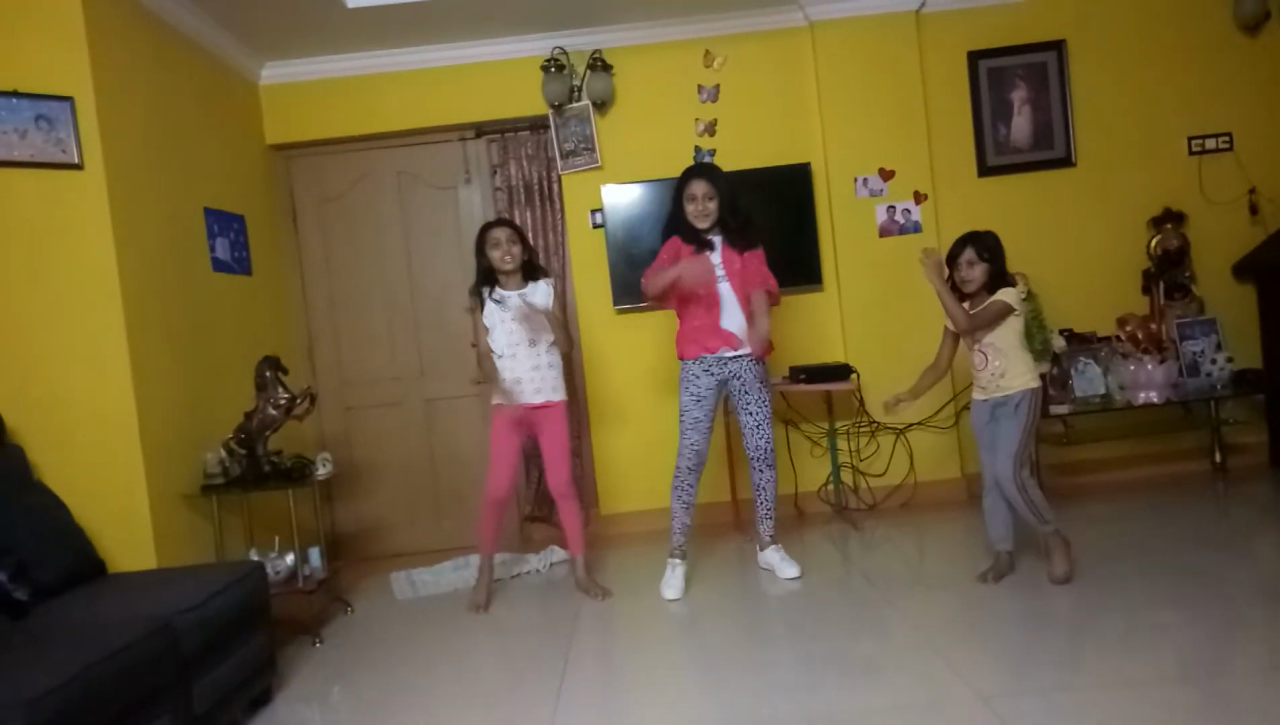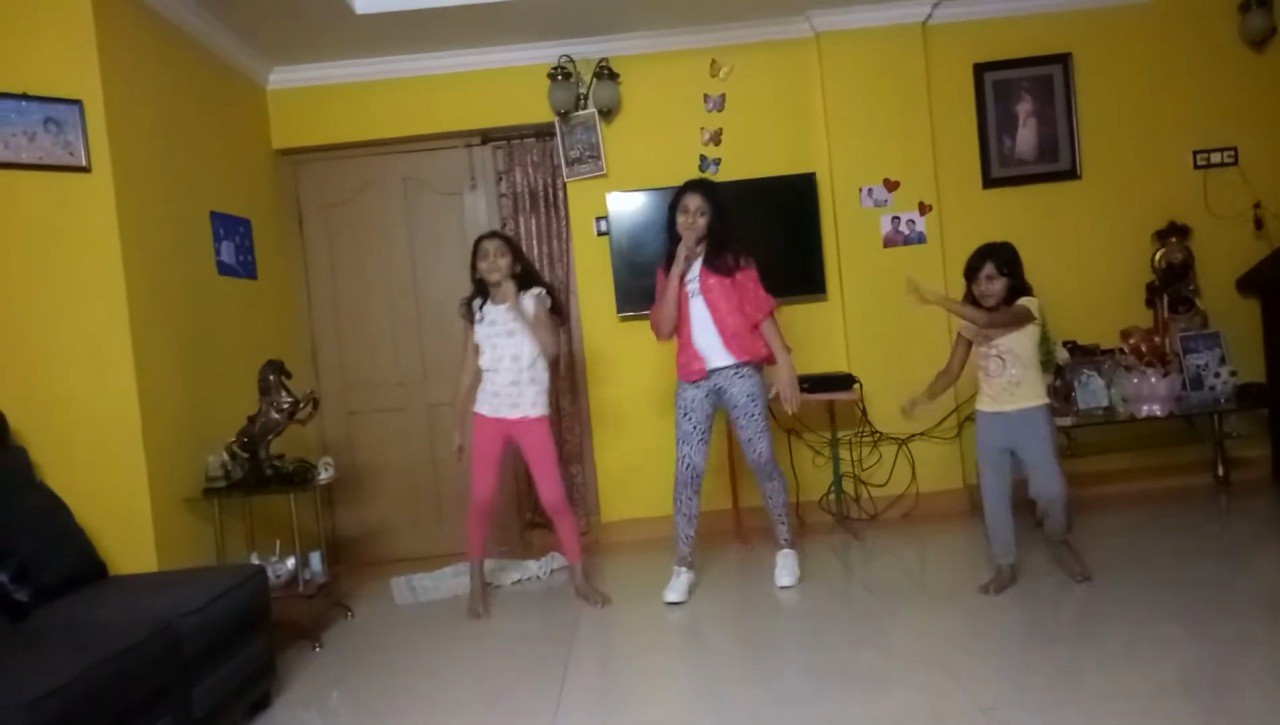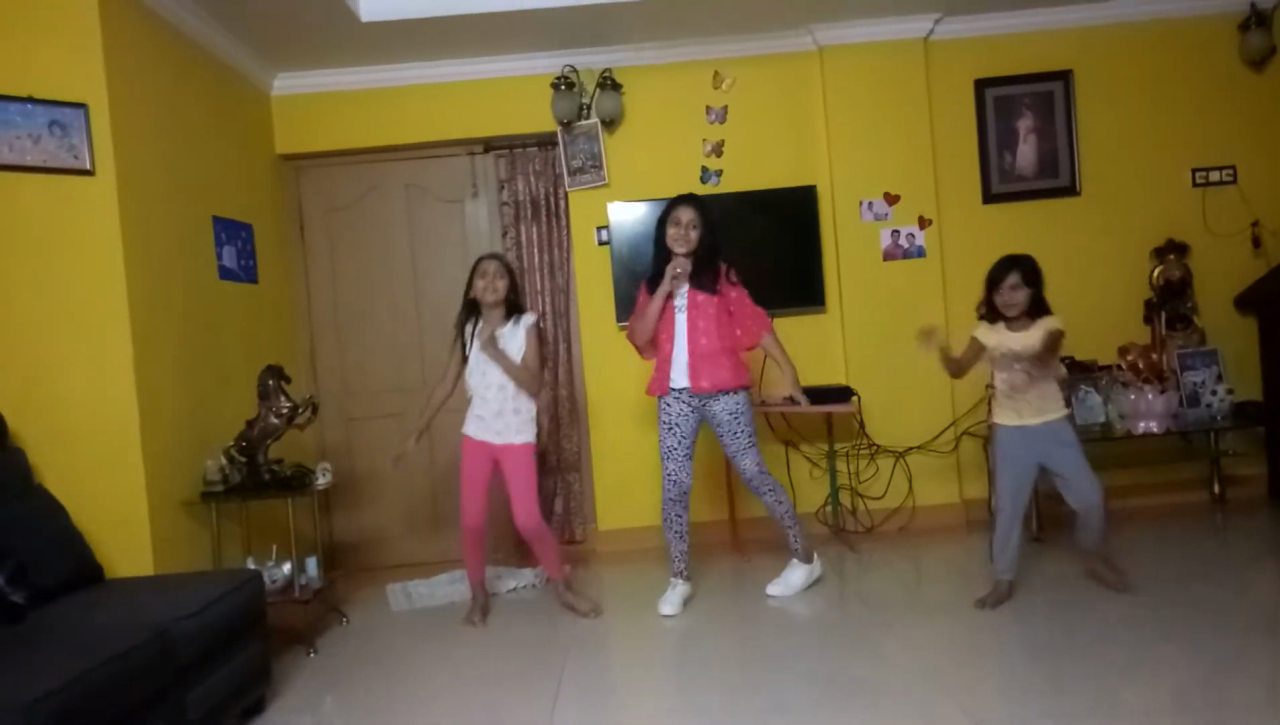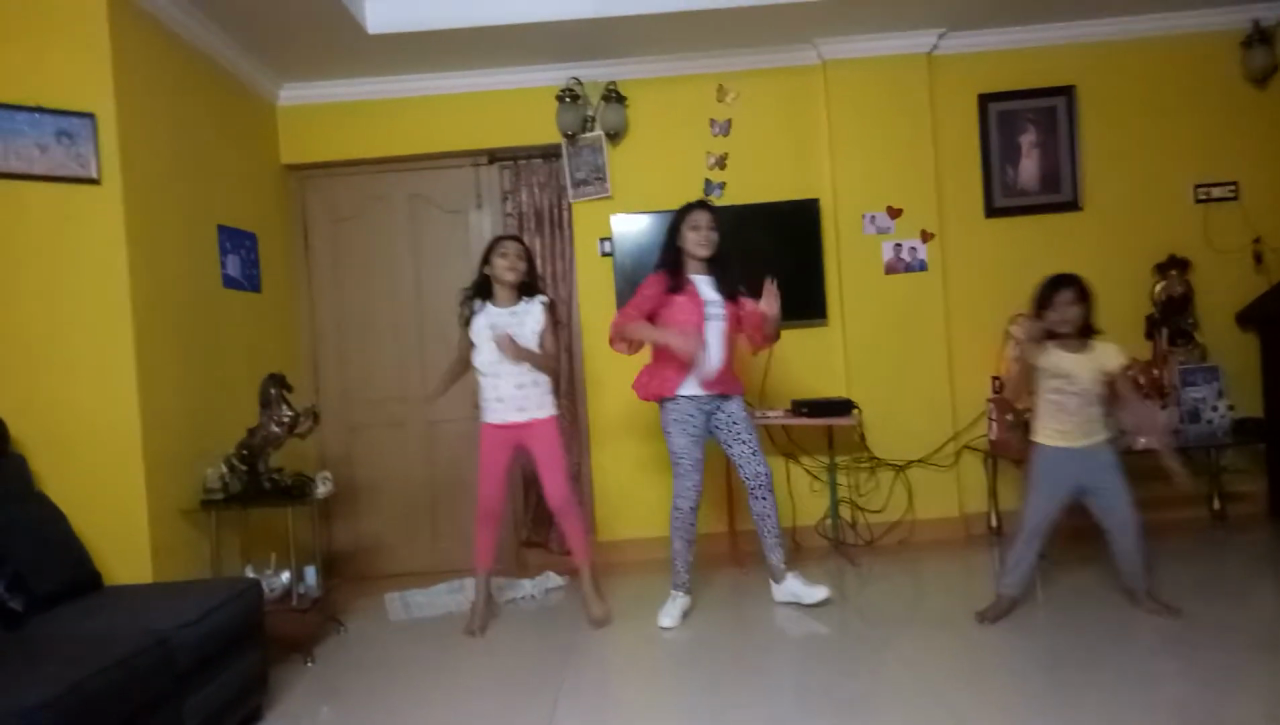
dt=0.2s
person 1, frame 1
left shoulder: (744, 243)
right shoulder: (678, 246)
left elbow: (763, 289)
right elbow: (650, 286)
left wrist: (760, 323)
right wrist: (680, 271)
left hip: (747, 359)
right hip: (700, 362)
left knee: (762, 450)
right knee: (690, 456)
left ankle: (768, 546)
right ankle: (677, 559)
person 1, frame 2
left shoulder: (732, 259)
right shoulder: (668, 269)
left elbow: (759, 311)
right elbow: (663, 329)
left wrist: (784, 361)
right wrist: (677, 270)
left hip: (739, 371)
right hip: (693, 379)
left knee: (761, 460)
right knee: (688, 470)
left ankle: (785, 548)
right ankle: (683, 567)
person 1, frame 3
left shoulder: (720, 275)
right shoulder: (653, 283)
left elbow: (754, 322)
right elbow: (641, 341)
left wrist: (787, 367)
right wrist: (664, 289)
left hip: (723, 390)
right hip: (675, 396)
left knee: (753, 473)
right knee: (674, 487)
left ankle: (804, 557)
right ankle: (679, 580)
person 1, frame 4
left shoulder: (726, 286)
right shoulder: (662, 283)
left elbow: (762, 333)
right elbow: (624, 326)
left wrist: (769, 314)
right wrist: (671, 338)
left hip: (725, 396)
right hip: (682, 399)
left knee: (758, 477)
right knee: (687, 494)
left ankle: (783, 578)
right ankle: (680, 591)
person 2, frame 1
left shoulder: (544, 288)
right shoulder: (482, 299)
left elbow: (564, 342)
right elbow: (484, 356)
left wrist: (543, 320)
right wrist: (504, 391)
left hip: (551, 401)
right hip: (509, 404)
left knee: (563, 486)
right knee: (497, 490)
left ankle: (581, 571)
right ankle: (484, 573)
person 2, frame 2
left shoulder: (535, 298)
right shoulder: (475, 311)
left elbow: (551, 348)
right elbow: (469, 370)
left wrist: (517, 306)
right wrist: (459, 424)
left hip: (532, 415)
right hip: (488, 417)
left knee: (554, 498)
right knee: (481, 501)
left ankle: (579, 578)
right ankle: (476, 583)
person 2, frame 3
left shoulder: (525, 326)
right shoulder: (466, 331)
left elbow: (533, 385)
right elbow: (448, 384)
left wrist: (495, 352)
right wrist: (417, 432)
left hip: (518, 438)
right hip: (475, 438)
left knee: (528, 520)
right knee: (472, 523)
left ankle: (563, 587)
right ankle: (478, 595)
person 2, frame 4
left shoulder: (539, 308)
right shoulder: (474, 312)
left elbow: (553, 363)
right elbow: (462, 362)
left wrist: (522, 352)
right wrist: (444, 382)
left hip: (540, 418)
right hip: (495, 423)
left knee: (561, 499)
right knee: (488, 507)
left ankle: (589, 587)
right ankle: (482, 597)
person 3, frame 1
left shoulder: (1007, 297)
right shoulder: (958, 311)
left elbow: (969, 325)
right elbow: (941, 365)
left wrist: (937, 282)
right wrist: (908, 395)
left hip: (1019, 396)
right hip: (983, 403)
left knee: (1008, 471)
right knee: (991, 480)
left ankle: (1052, 536)
right ankle: (1003, 553)
person 3, frame 2
left shoulder: (1026, 308)
right shoulder: (970, 323)
left elbow: (989, 321)
right elbow: (952, 370)
left wrist: (938, 300)
right wrist: (924, 397)
left hip: (1030, 413)
right hip: (990, 417)
left knee: (1050, 487)
right knee: (994, 495)
left ankle: (1059, 541)
right ankle: (1004, 565)
person 3, frame 3
left shoulder: (1048, 327)
right shoulder: (987, 332)
left elbow: (1044, 354)
right elbow: (958, 369)
left wrist: (1016, 358)
right wrist: (941, 349)
left hip: (1053, 427)
right hip: (1010, 432)
left knee: (1089, 496)
right knee: (1008, 507)
left ankle: (1094, 554)
right ankle: (1003, 579)
person 3, frame 4
left shoulder: (1106, 353)
right shoulder: (1039, 352)
left elbow: (1132, 398)
right elbow: (1016, 392)
right wrist: (1031, 351)
left hip: (1097, 451)
right hip: (1051, 454)
left knee: (1125, 523)
right knee: (1033, 526)
left ankle: (1140, 591)
right ankle: (1008, 593)
